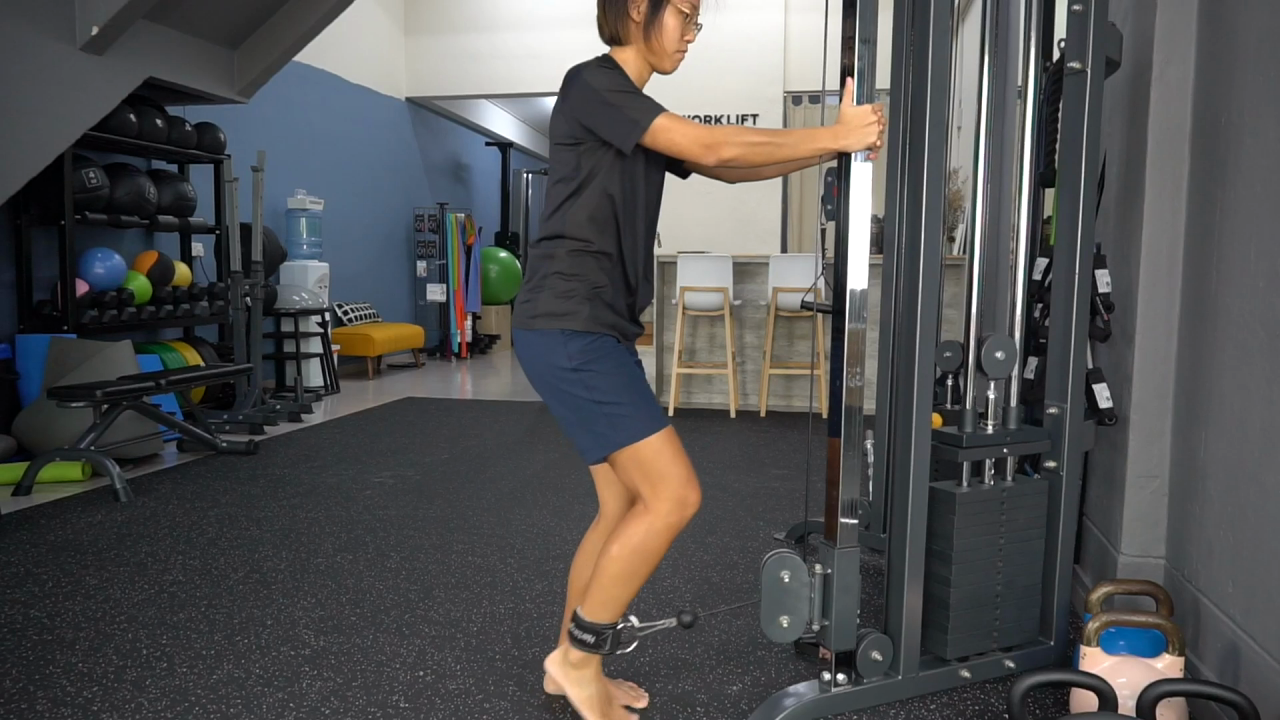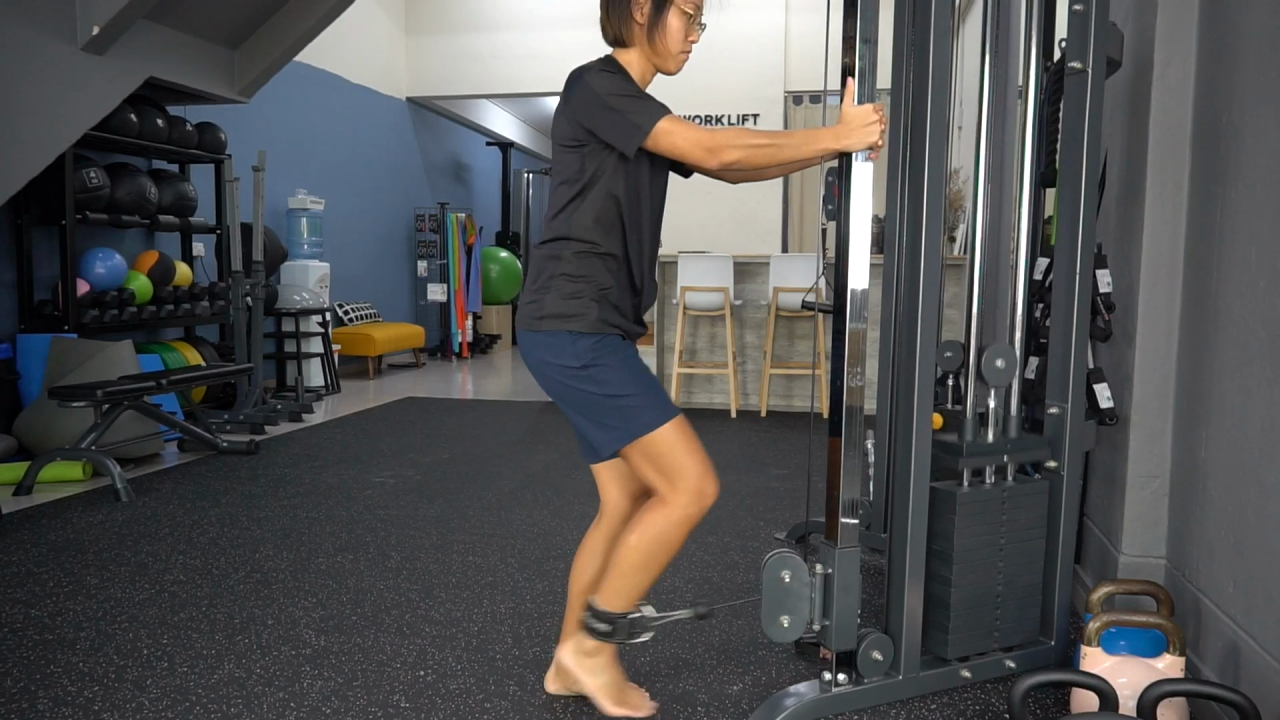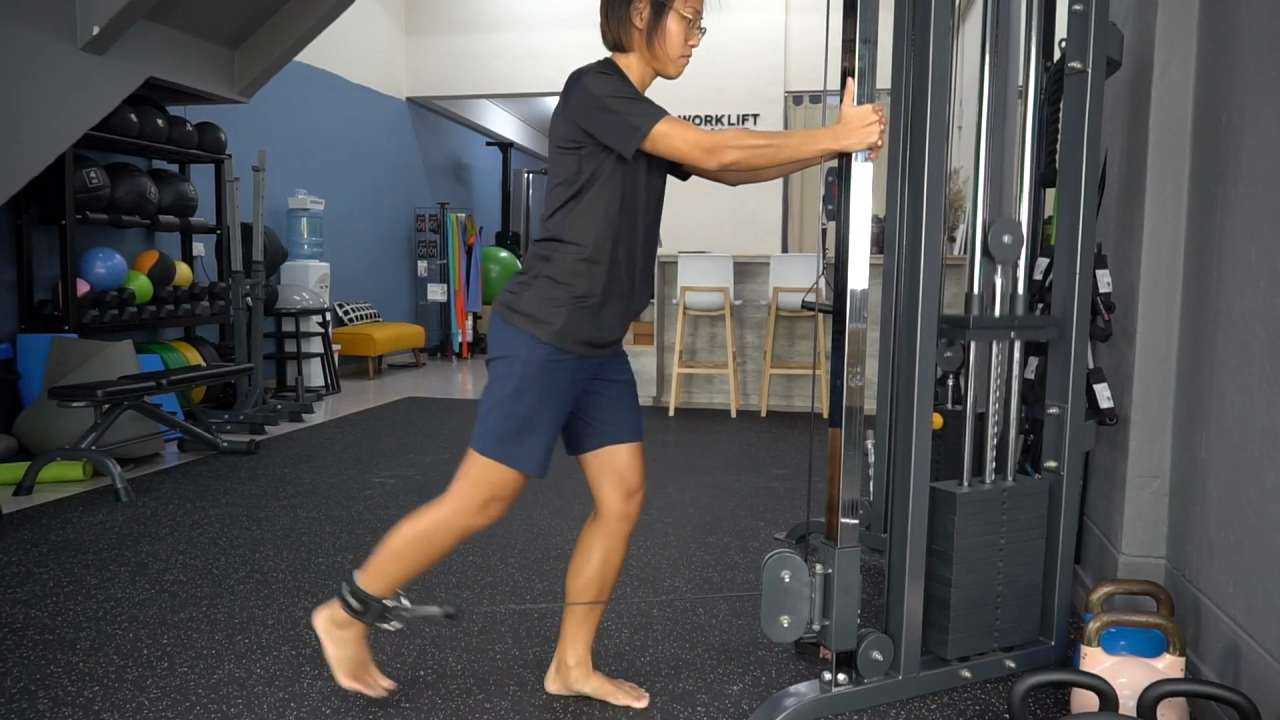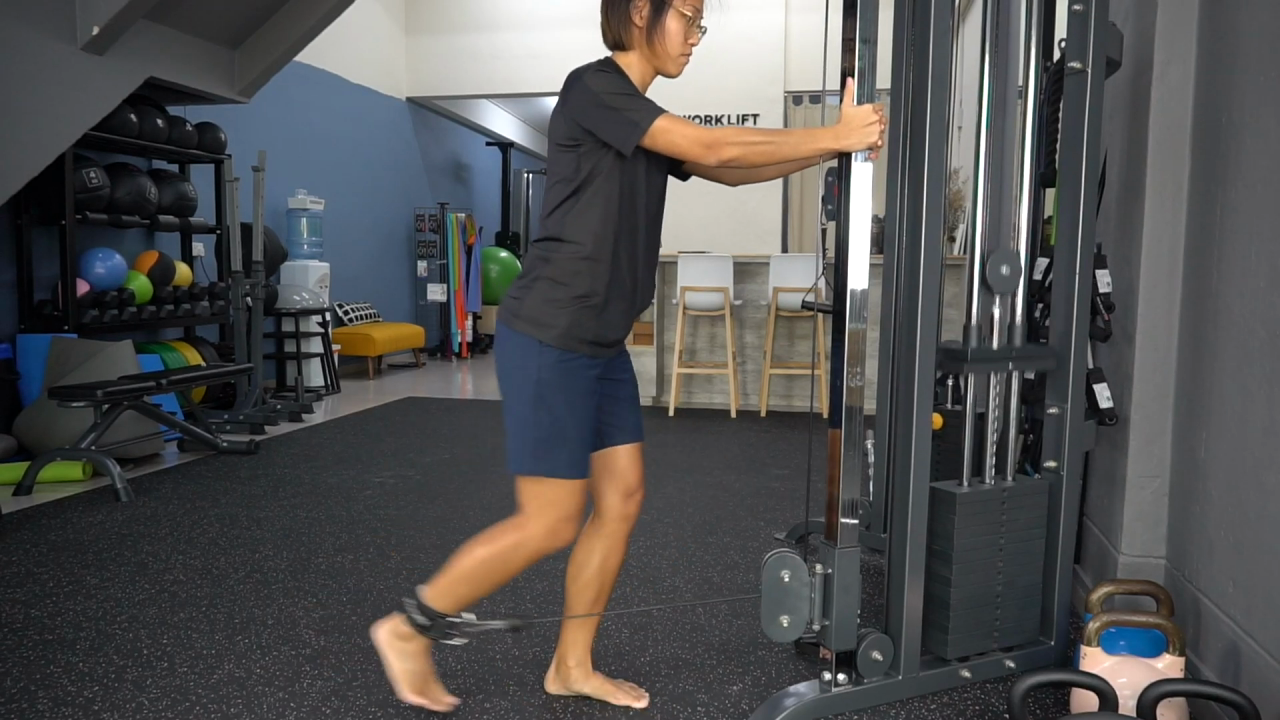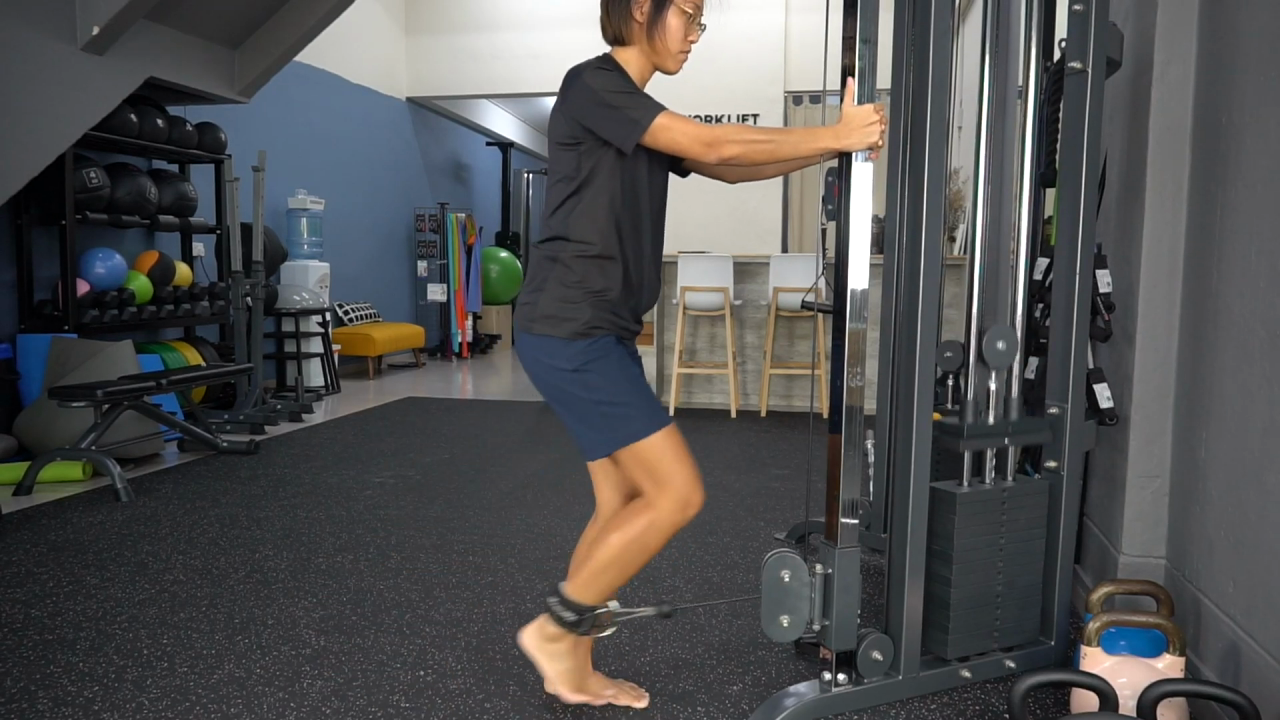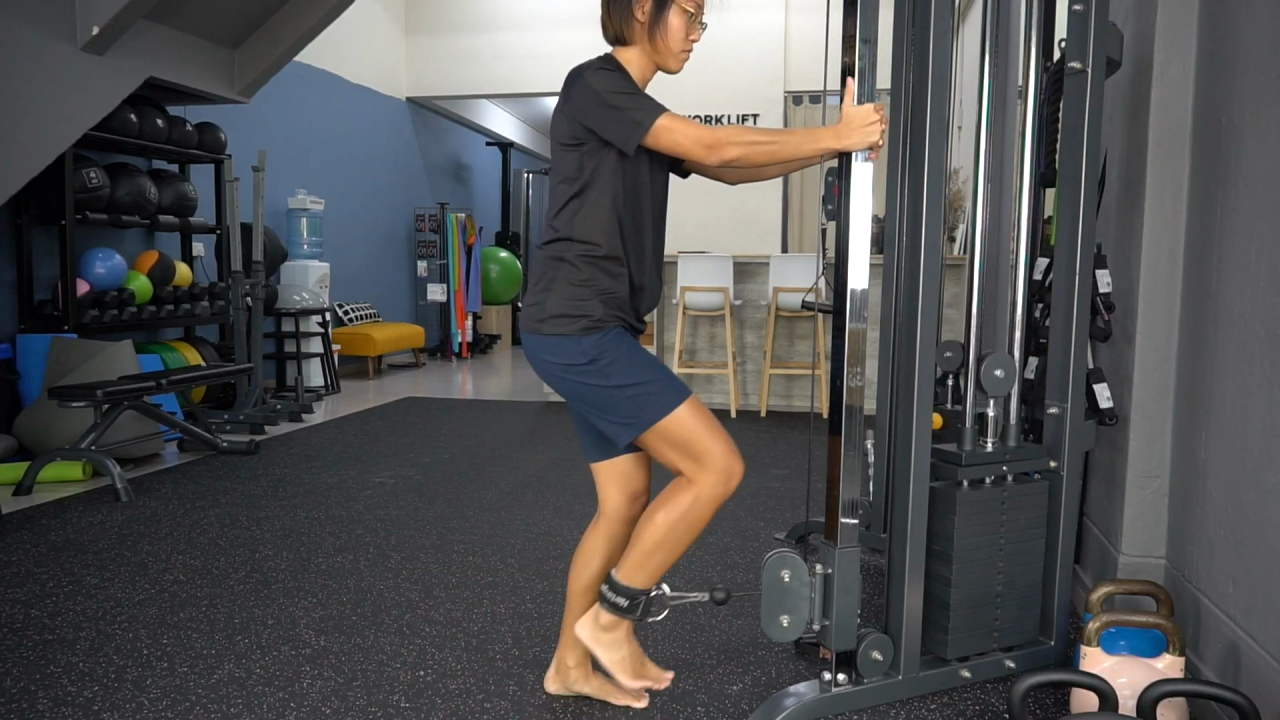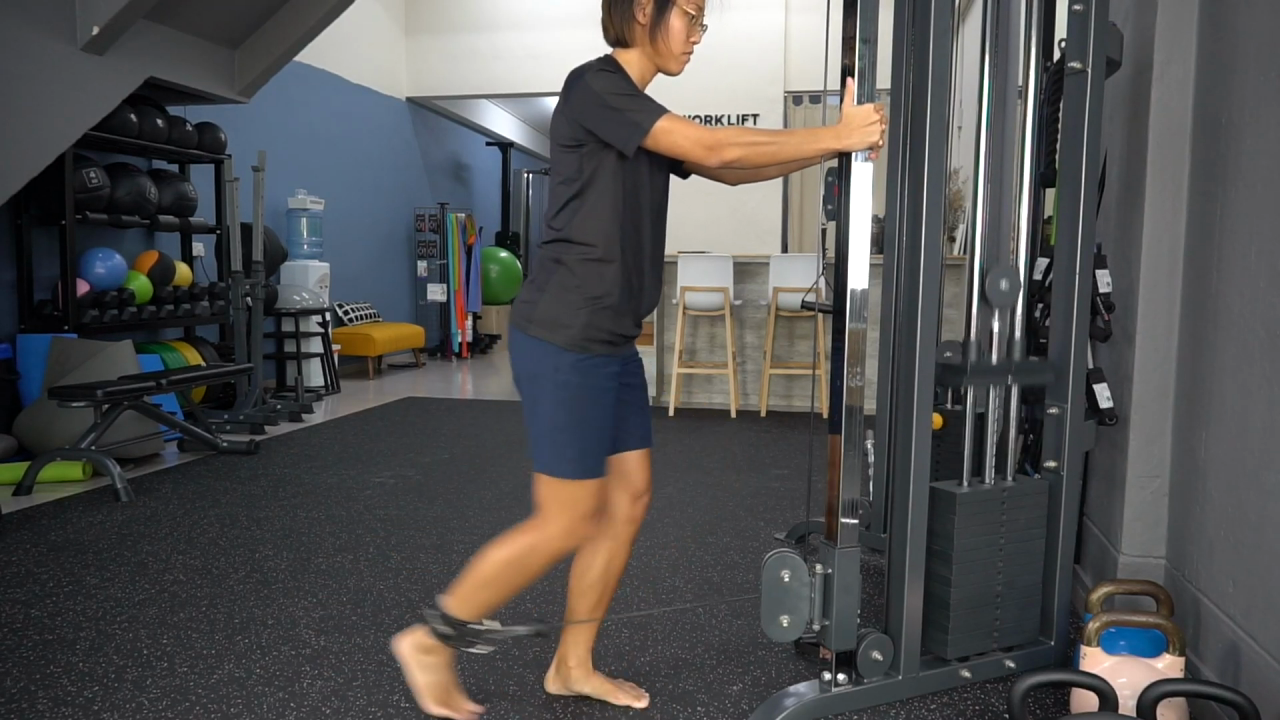
dt=0.5s
person 1, frame 1
left shoulder: (639, 115)
right shoulder: (591, 84)
left elbow: (725, 168)
right elbow: (711, 148)
left wrist: (835, 141)
right wrist: (835, 136)
left hip: (601, 331)
right hip: (567, 330)
left knee: (627, 504)
right knee: (672, 496)
right ankle: (579, 652)
person 1, frame 2
left shoulder: (639, 109)
right shoulder: (594, 86)
left elbow: (728, 169)
right elbow: (713, 152)
left wrist: (836, 139)
right wrist: (835, 137)
left hip: (602, 332)
right hip: (572, 330)
left knee: (629, 502)
right knee: (690, 488)
left ankle: (580, 658)
right ankle: (590, 643)
person 1, frame 3
left shoulder: (641, 119)
right shoulder: (594, 89)
left elbow: (726, 170)
right elbow: (713, 150)
left wrist: (830, 143)
right wrist: (833, 138)
left hip: (595, 342)
right hip: (543, 333)
left knee: (623, 499)
right knee: (478, 502)
left ankle: (573, 666)
right ankle: (347, 613)
person 1, frame 4
left shoulder: (640, 115)
right shoulder: (593, 87)
left elbow: (726, 170)
right elbow: (711, 148)
left wrist: (828, 144)
right wrist: (835, 136)
left hip: (598, 339)
right hip: (550, 336)
left knee: (622, 497)
right knee: (548, 522)
left ankle: (573, 665)
right ankle: (410, 628)
person 1, frame 5
left shoulder: (642, 115)
right shoulder: (592, 84)
left elbow: (727, 168)
right elbow: (712, 146)
left wrist: (834, 143)
right wrist: (834, 136)
left hip: (603, 332)
right hip: (568, 331)
left knee: (627, 500)
right knee: (675, 494)
left ankle: (574, 662)
right ankle: (556, 625)
person 1, frame 6
left shoulder: (636, 108)
right shoulder: (593, 84)
left elbow: (728, 170)
right elbow: (713, 148)
left wrist: (836, 141)
right wrist: (834, 136)
left hip: (602, 331)
right hip: (575, 328)
left knee: (627, 498)
right knee: (715, 468)
left ankle: (572, 665)
right ankle: (608, 617)
person 1, frame 7
left shoulder: (640, 114)
right shoulder: (593, 87)
left elbow: (727, 170)
right elbow: (715, 149)
left wrist: (830, 143)
right wrist: (837, 137)
left hip: (608, 339)
right hip: (564, 337)
left knee: (629, 500)
right knee: (567, 522)
right ankle: (433, 639)
